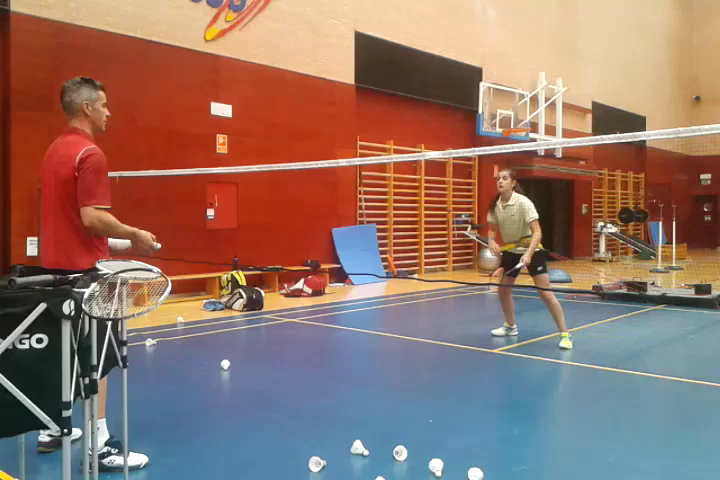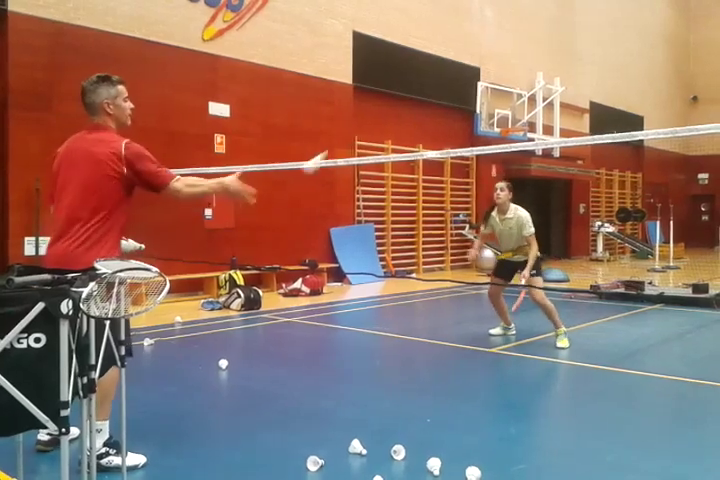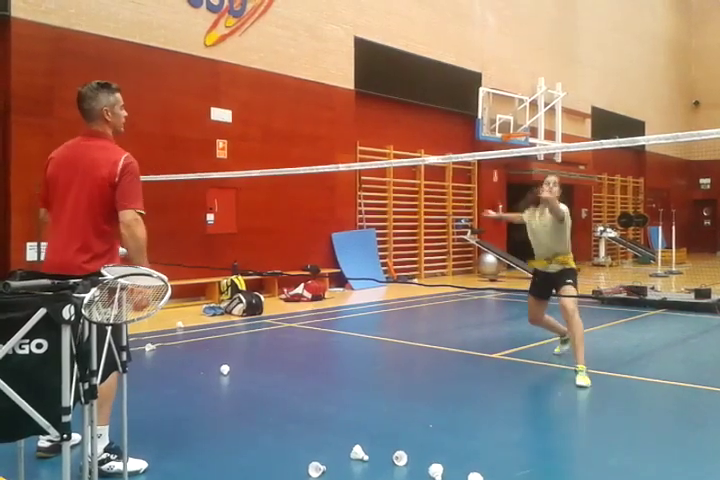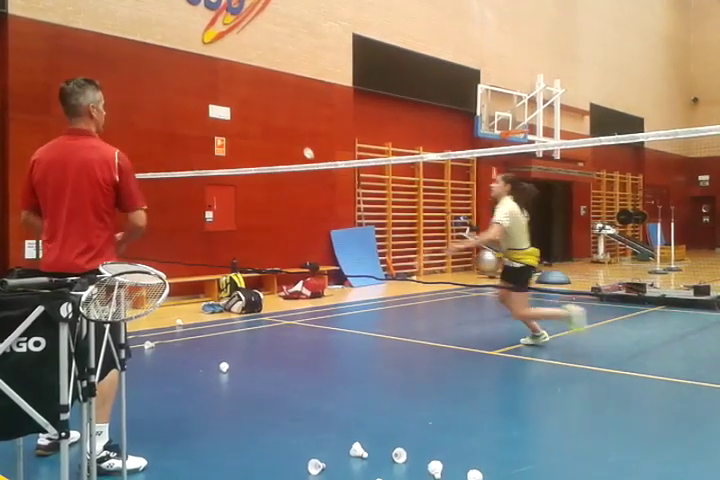
dt=0.7s
person 1, frame 1
left shoulder: (55, 151)
right shoulder: (88, 154)
right elbow: (92, 218)
left wrist: (114, 239)
right wrist: (135, 235)
left hip: (56, 268)
right hip: (84, 271)
left ankle: (51, 429)
right ankle: (100, 446)
person 1, frame 2
left shoulder: (66, 149)
right shoulder: (124, 151)
left elbow: (57, 208)
right elbow: (177, 187)
right wrist: (224, 185)
left hip: (58, 264)
right hip: (93, 268)
right knee: (107, 356)
left ankle: (50, 428)
right ankle: (100, 445)
person 1, frame 3
left shoulder: (58, 156)
right shoulder: (120, 161)
left elbow: (44, 214)
right elbow: (130, 223)
left hip: (56, 272)
right hip: (96, 274)
right knee: (107, 362)
left ankle: (50, 434)
right ankle: (101, 451)
person 1, frame 4
left shoulder: (41, 157)
right shoulder: (112, 158)
left elbow: (28, 217)
right elbow: (139, 221)
right wrist: (120, 242)
left hip: (54, 271)
right hip: (94, 273)
right knee: (107, 360)
left ankle: (50, 433)
right ankle: (100, 449)
person 2, frame 1
left shoulder: (523, 202)
right shoulder: (495, 205)
left elbow: (537, 231)
right elbow: (492, 229)
left wrist: (528, 253)
right wrist: (492, 242)
left hip: (531, 251)
right hip: (510, 251)
left knee: (546, 293)
right knee: (503, 290)
left ankle: (565, 334)
right ankle: (510, 326)
person 2, frame 2
left shoulder: (521, 215)
right shoulder: (490, 216)
left elbow: (533, 245)
right elbow: (481, 238)
left wrist: (528, 269)
right wrist: (475, 249)
left hip: (527, 258)
right hip: (507, 258)
left knee: (538, 297)
right knee: (493, 293)
left ankle: (561, 331)
right ankle: (508, 325)
person 2, frame 3
left shoulder: (561, 210)
right shoulder: (531, 211)
left elbow: (558, 214)
right elbow: (521, 218)
left wrist: (551, 201)
right wrist: (498, 215)
left hip: (563, 268)
right hip: (541, 270)
left knee: (569, 310)
right knee: (535, 318)
left ankle: (581, 368)
right ankle: (565, 335)
person 2, frame 4
left shoulder: (505, 208)
right shoulder: (513, 205)
left elbow: (492, 235)
left wrist: (461, 246)
left hip: (520, 261)
right hip: (515, 258)
left knee: (520, 313)
right knee: (503, 297)
left ankle: (570, 313)
right ankle: (537, 333)
